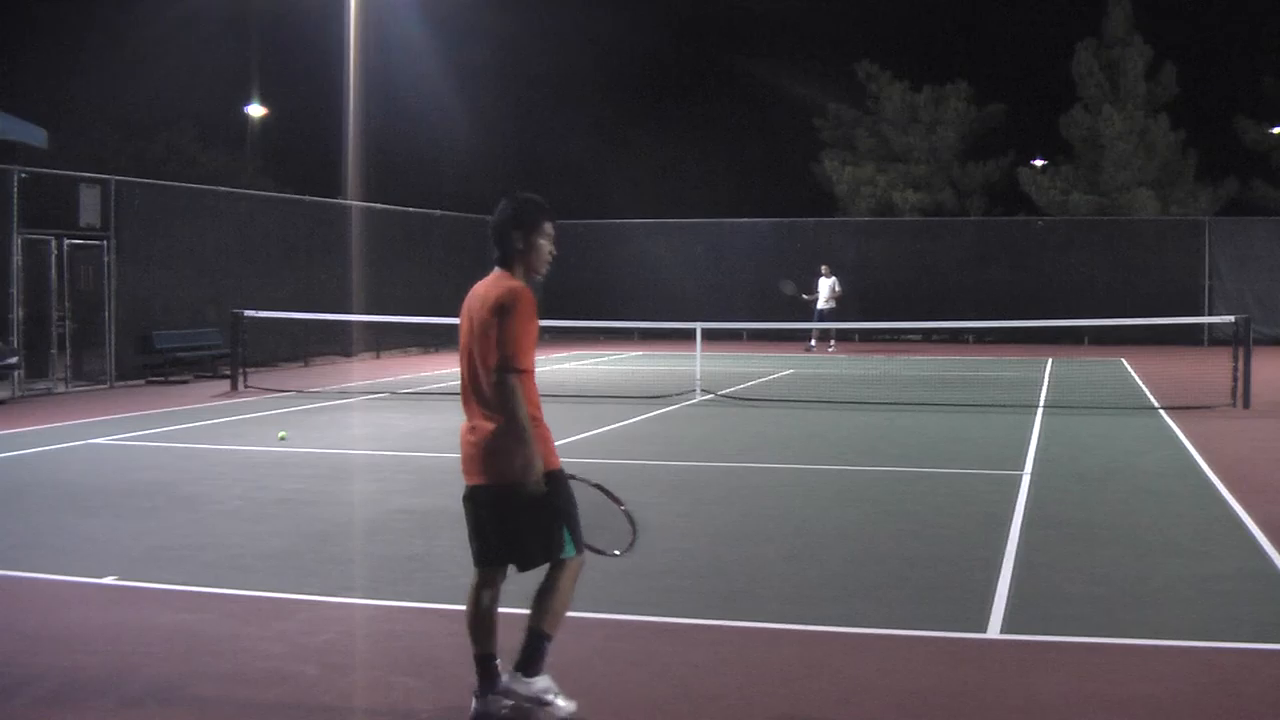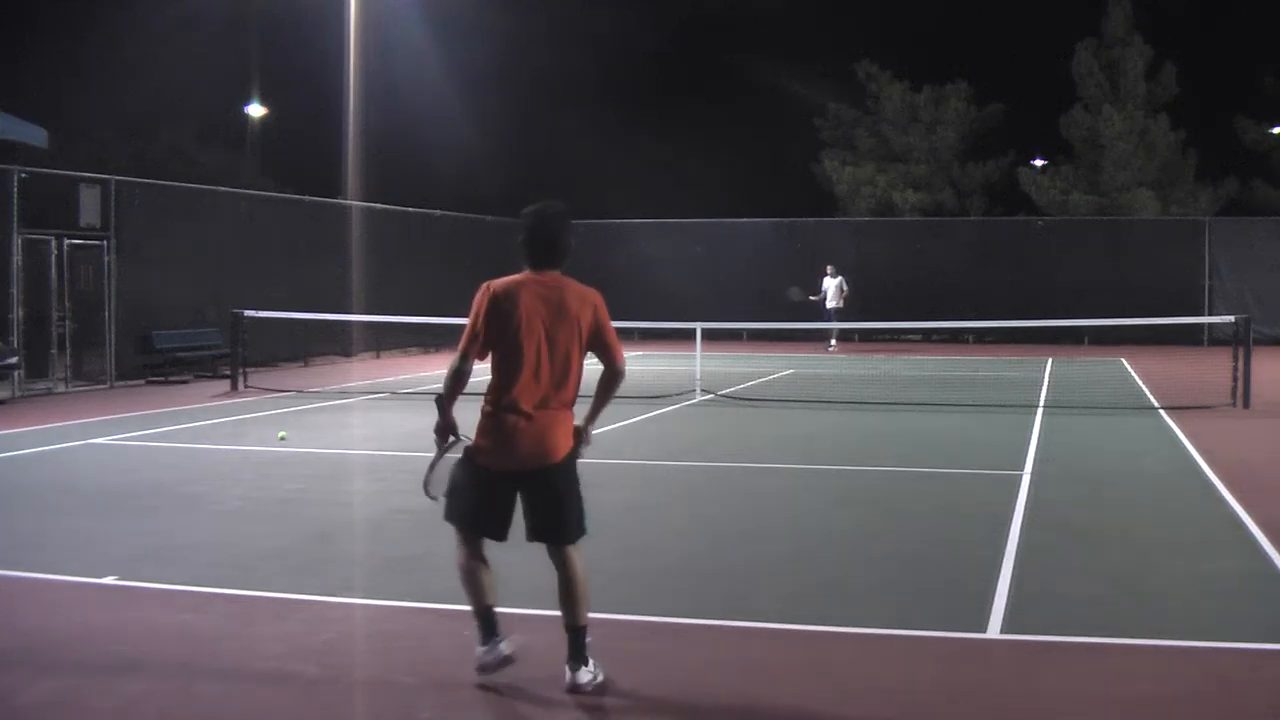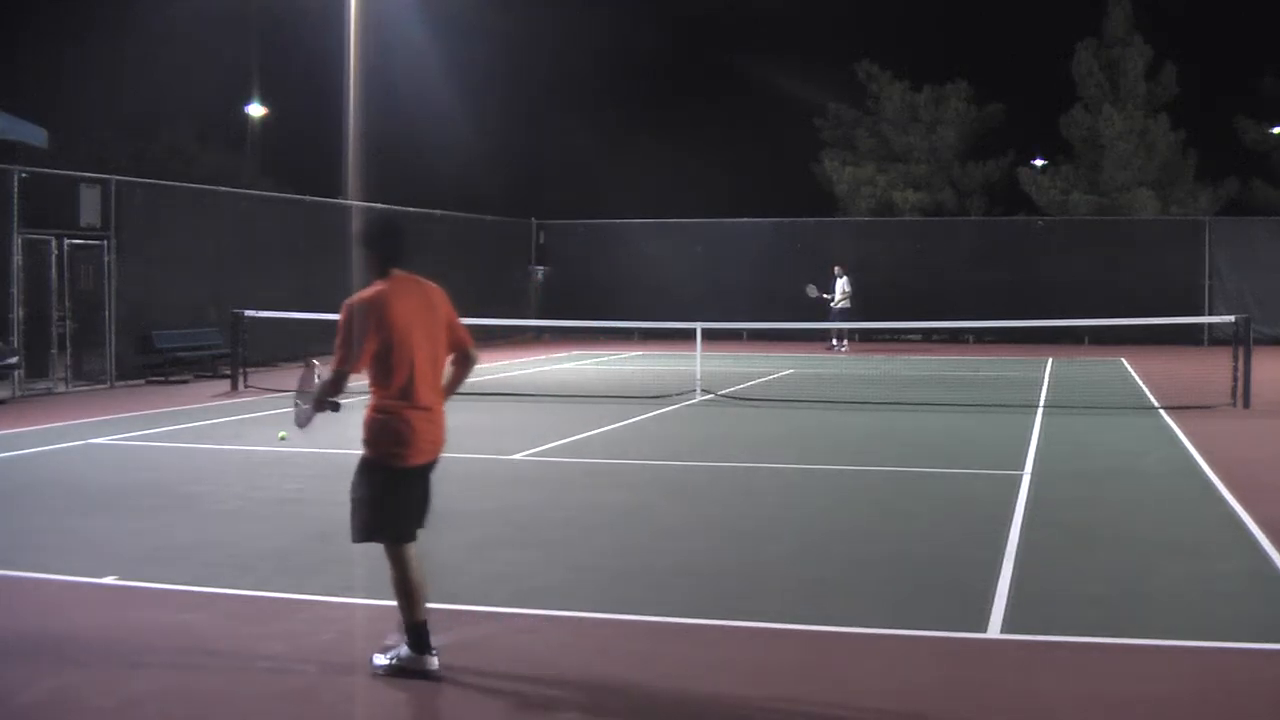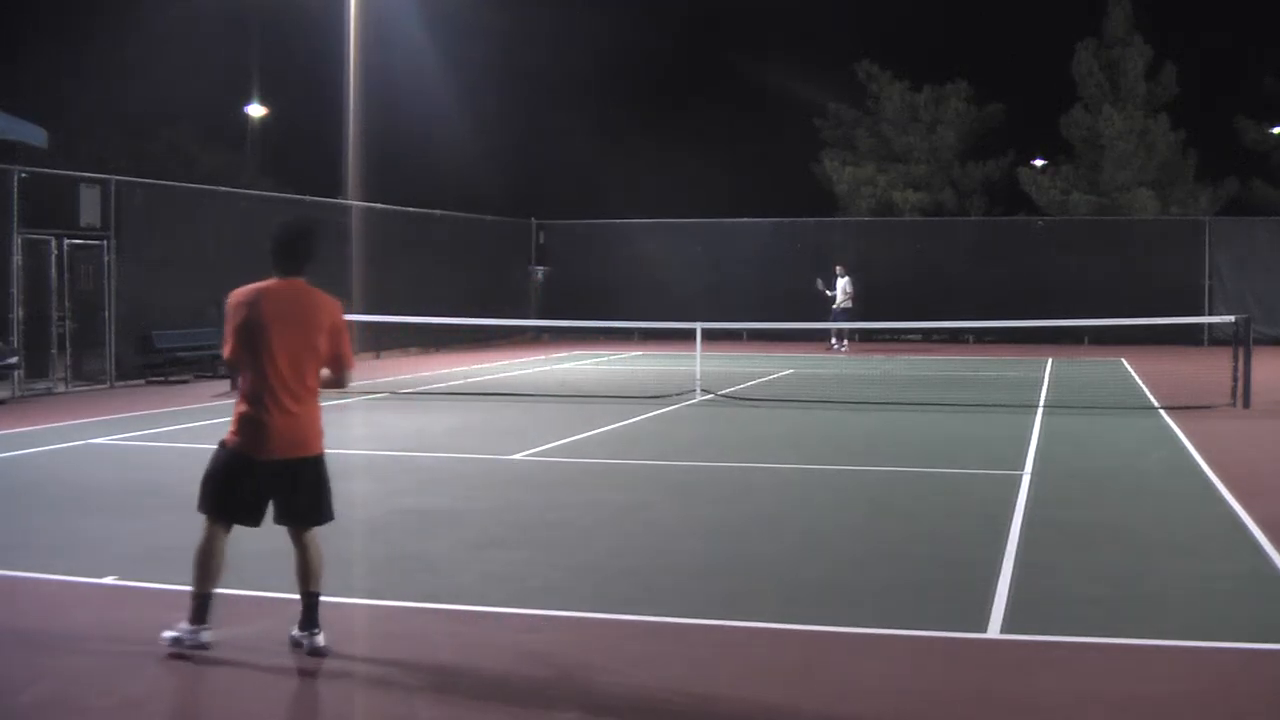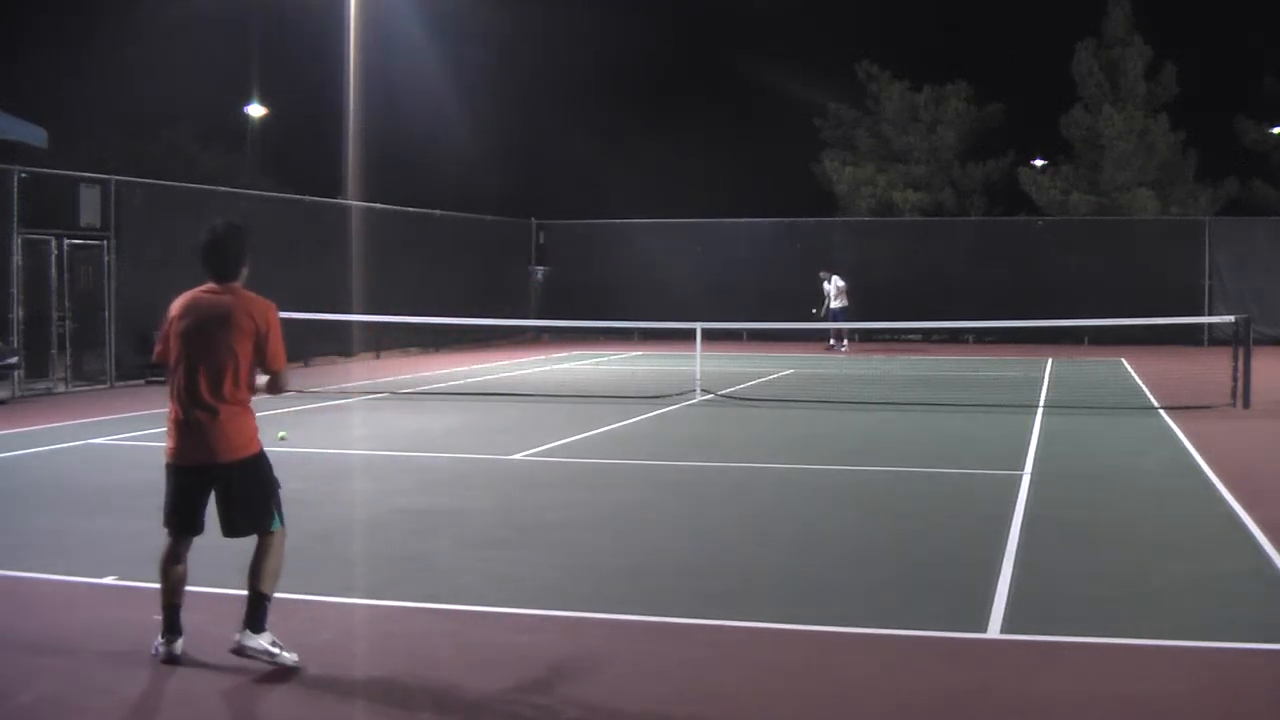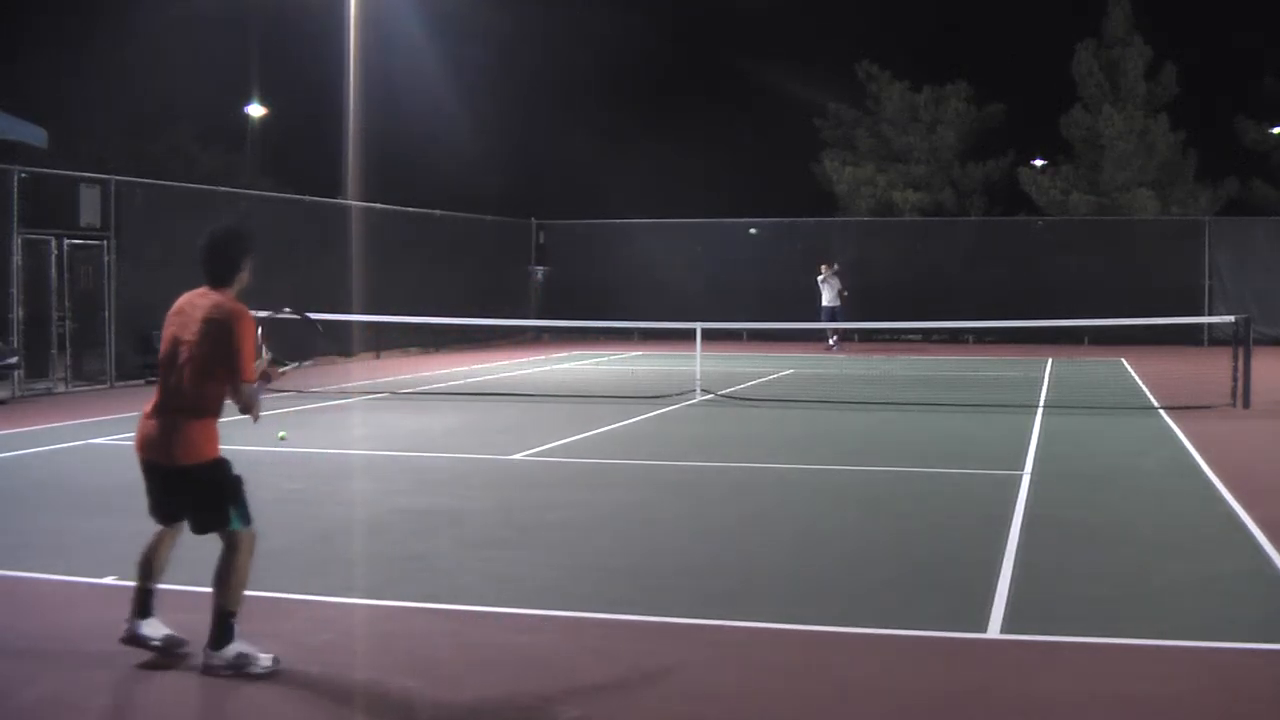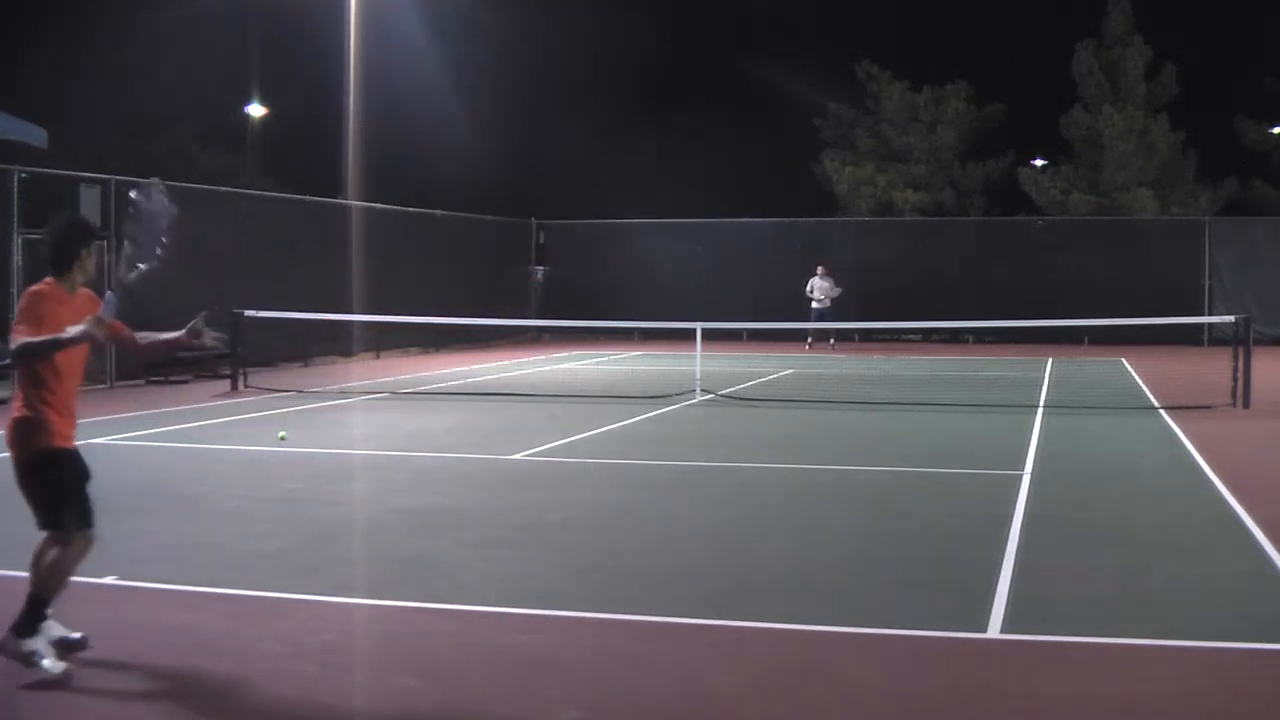
dt=0.7s
person 1, frame 1
left shoulder: (480, 291)
right shoulder: (515, 294)
right elbow: (506, 382)
right wrist: (529, 452)
left hip: (481, 456)
right hip: (516, 457)
left knee: (488, 573)
right knee: (568, 558)
right ankle: (527, 673)
person 1, frame 2
left shoulder: (495, 294)
right shoulder: (586, 300)
left elbow: (462, 365)
right elbow: (616, 367)
left wrist: (445, 415)
right wrist: (588, 420)
left hip: (495, 442)
right hip: (553, 445)
left knee: (470, 540)
right knee: (564, 551)
left ankle: (492, 639)
right ankle: (579, 663)
person 1, frame 3
left shoulder: (363, 305)
right shoulder: (434, 294)
left elbow: (338, 380)
right elbow: (467, 357)
left wrist: (316, 401)
left hip: (392, 440)
right hip: (430, 435)
left knee: (397, 545)
right knee: (405, 536)
left ankle: (419, 650)
right ankle: (415, 637)
person 1, frame 4
left shoulder: (243, 299)
right shoulder: (327, 308)
left elbow: (233, 361)
right elbow: (340, 378)
left hip: (252, 435)
right hip: (304, 439)
left knee: (216, 526)
right knee: (304, 532)
left ankle: (197, 624)
right ankle: (310, 629)
person 1, frame 5
left shoulder: (180, 306)
right shoulder: (259, 311)
left elbow: (166, 366)
right elbow: (279, 383)
left hip: (184, 443)
right hip: (235, 444)
left knee: (178, 539)
right knee: (272, 533)
left ankle: (170, 637)
right ankle: (254, 631)
person 1, frame 6
left shoulder: (183, 305)
right shoulder: (235, 316)
right elbow: (242, 394)
left wrist: (248, 381)
right wrist: (255, 403)
left hip: (154, 437)
right hip: (189, 445)
left knee: (172, 524)
right knee: (241, 536)
left ankle: (142, 620)
right ankle: (221, 647)
person 1, frame 7
left shoulder: (84, 299)
right shoulder: (40, 298)
left elbow: (131, 340)
left wrist: (181, 337)
right wrist: (69, 337)
left hip: (54, 434)
right hip: (39, 434)
left knee: (61, 532)
right knee: (77, 536)
left ankle: (38, 625)
